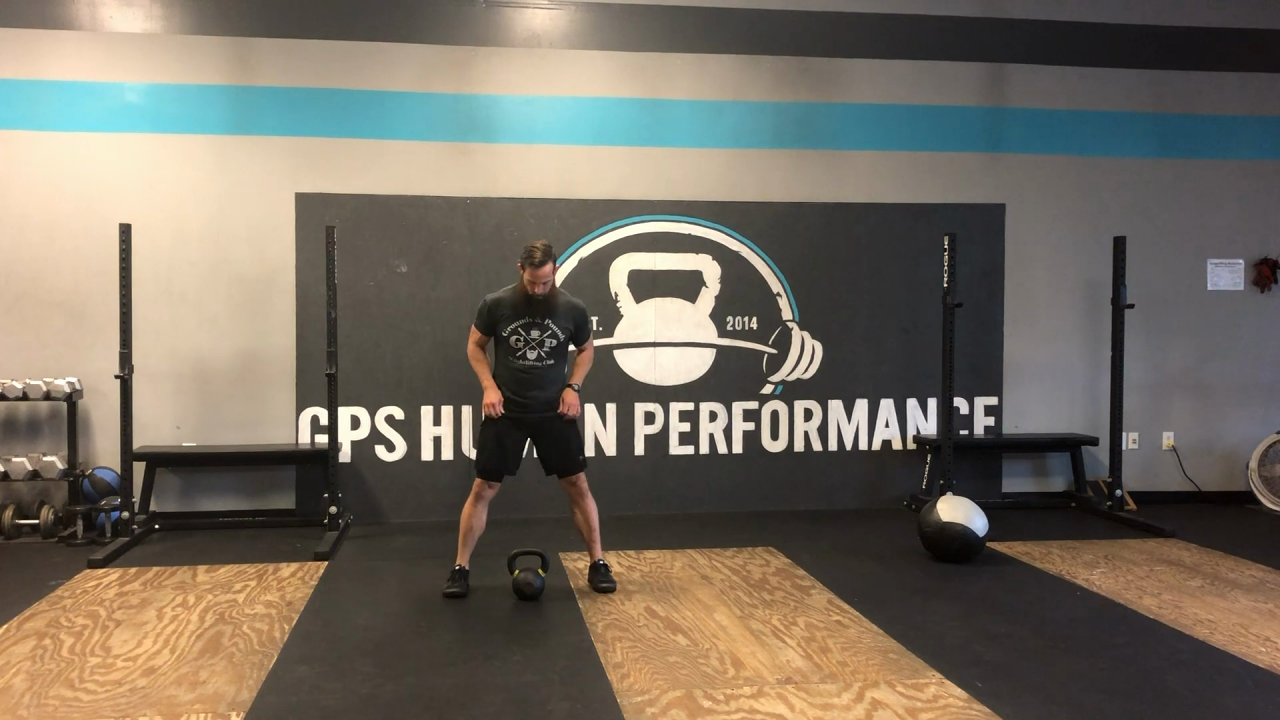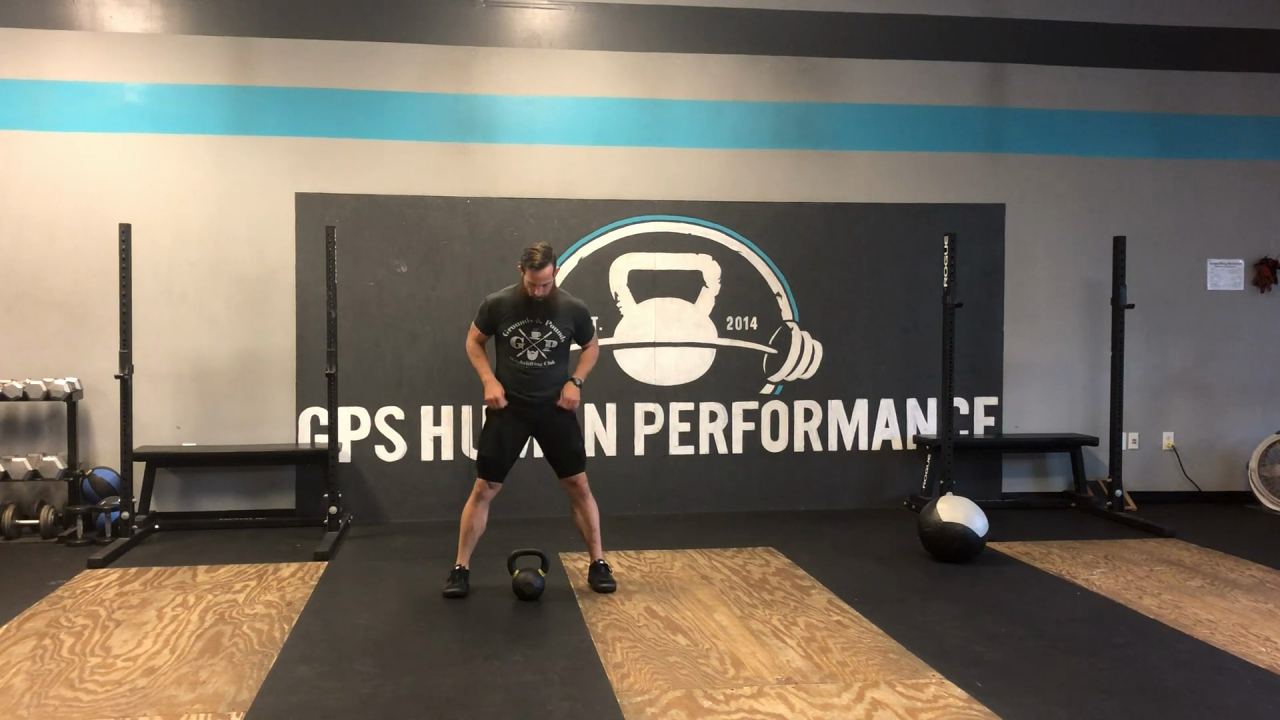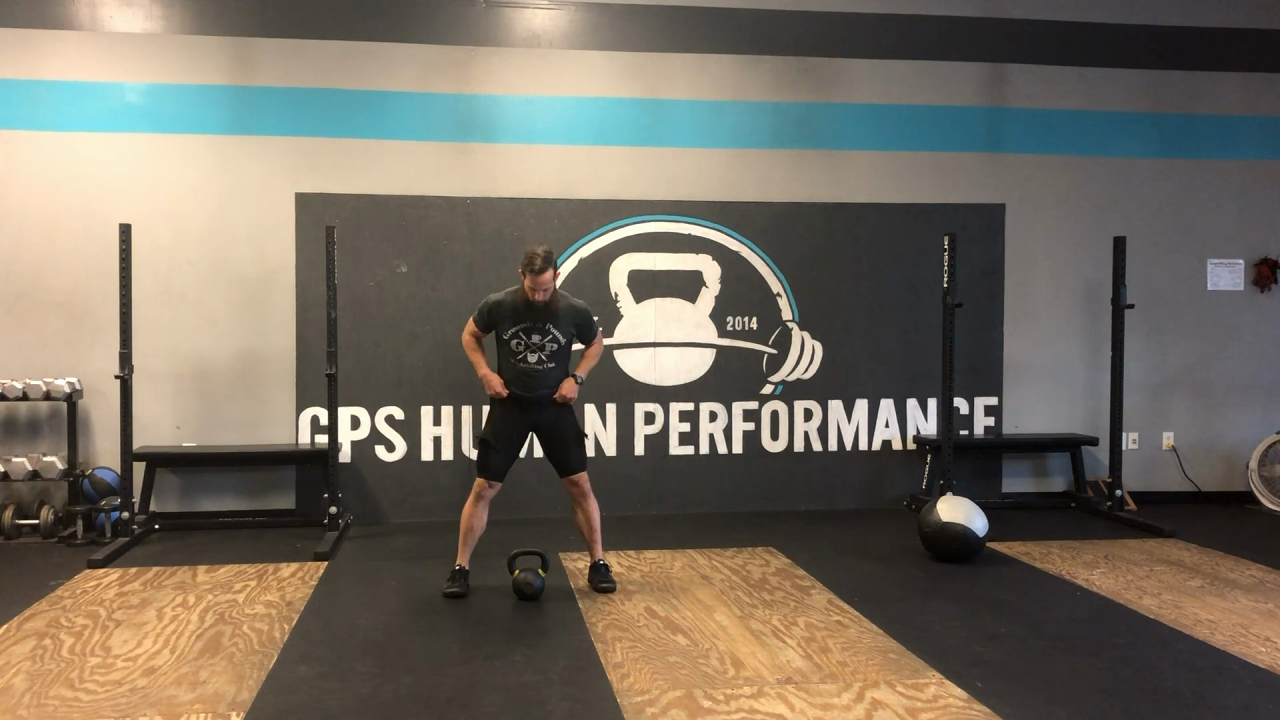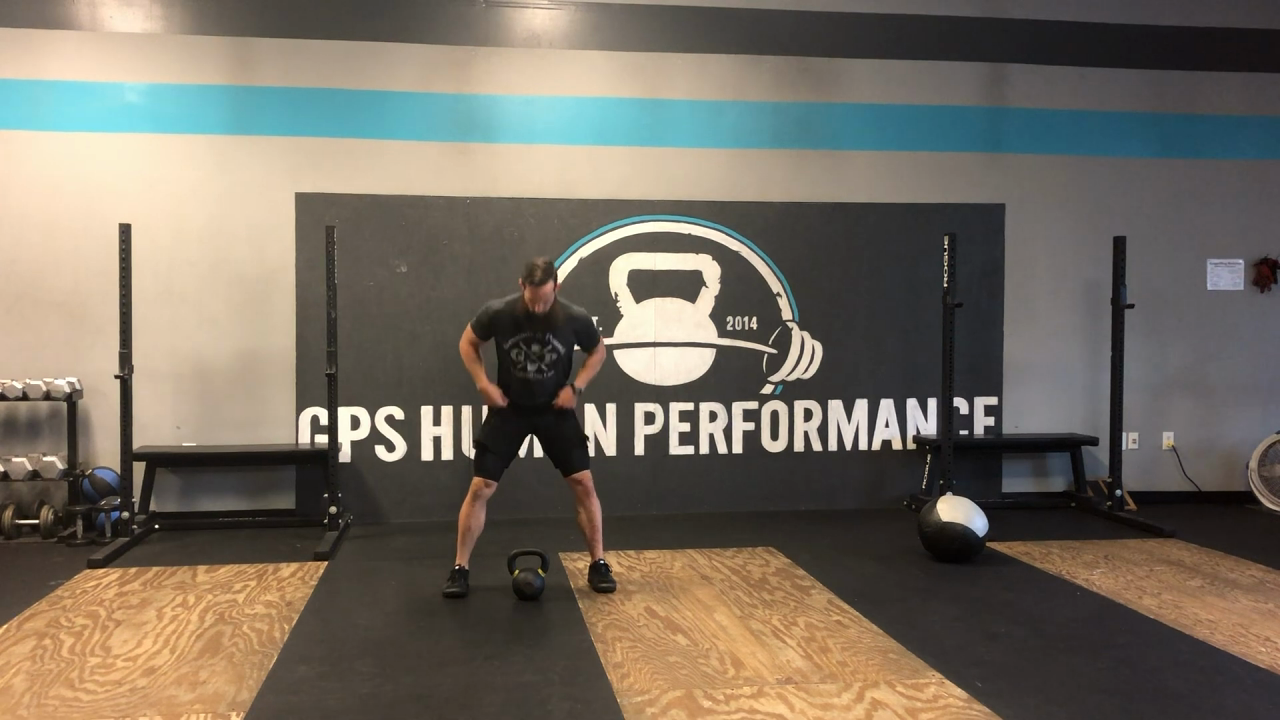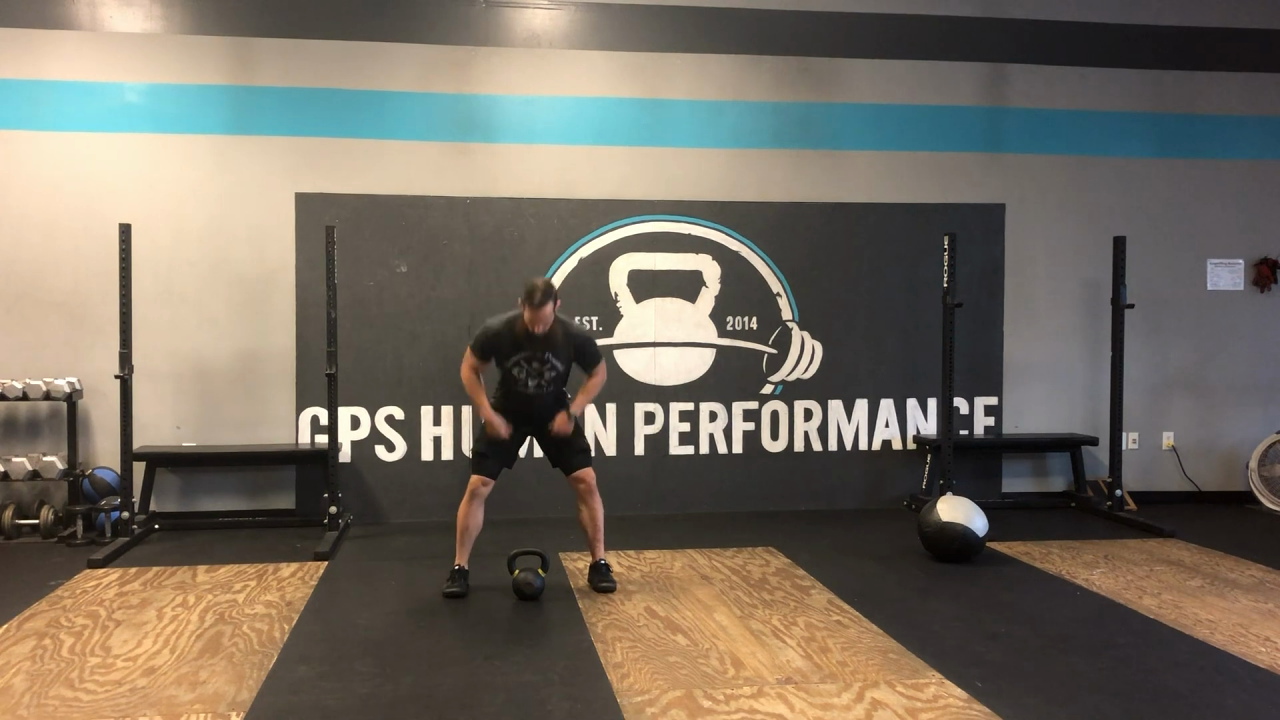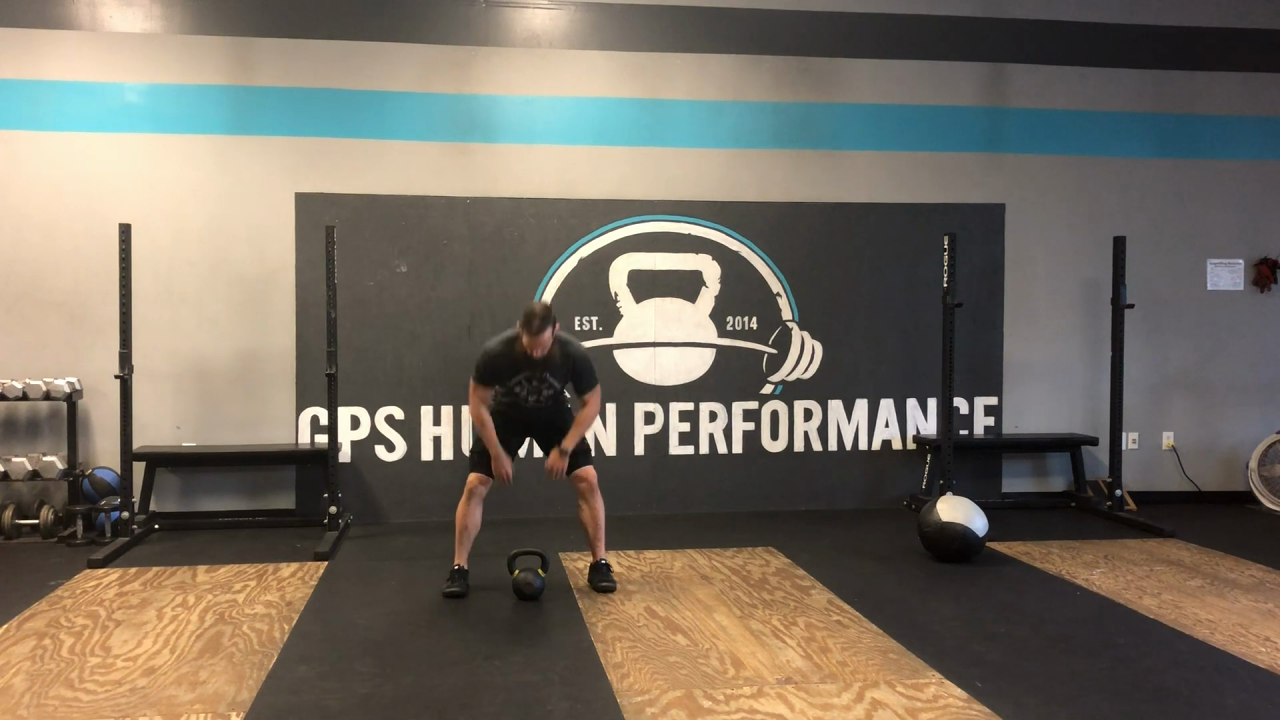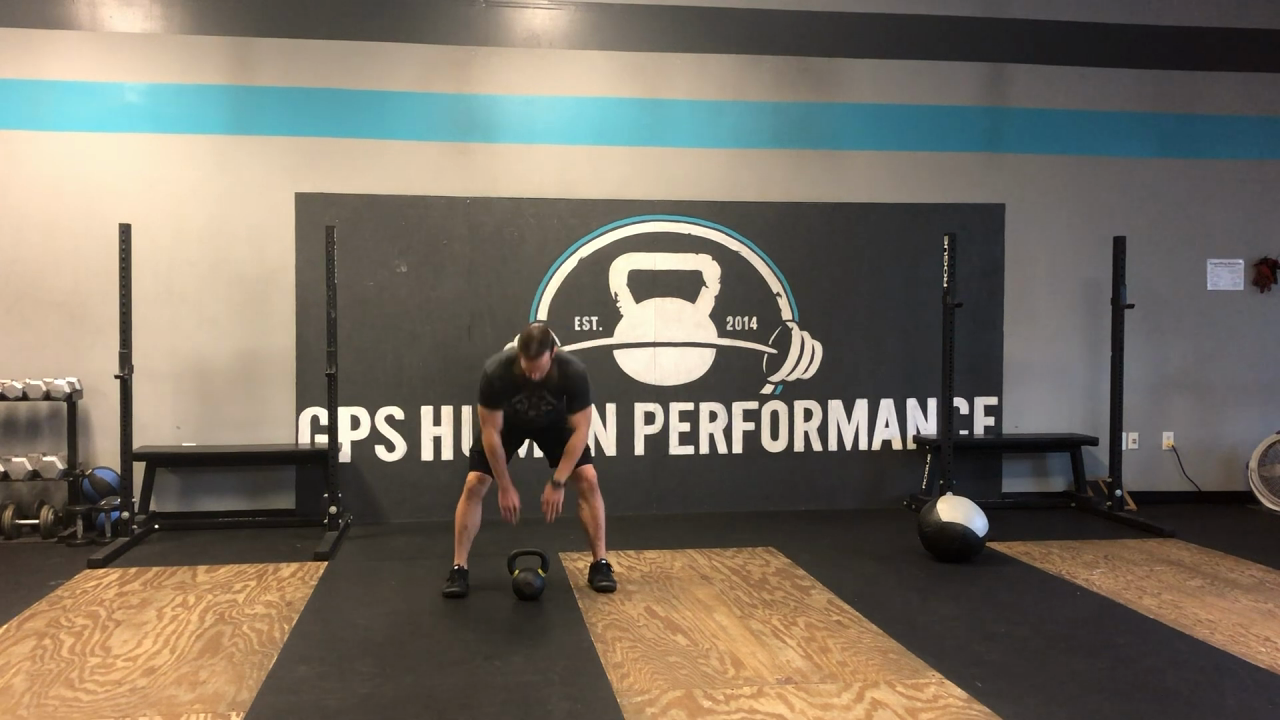
dt=0.1s
person 1, frame 1
left shoulder: (572, 308)
right shoulder: (496, 304)
left elbow: (587, 349)
right elbow: (475, 344)
left wrist: (574, 386)
right wrist: (488, 385)
left hip: (555, 411)
right hip: (506, 411)
left knee: (578, 486)
right knee: (483, 489)
left ankle: (598, 564)
right ankle: (460, 569)
person 1, frame 2
left shoulder: (573, 309)
right shoulder: (497, 304)
left elbow: (591, 346)
right elbow: (474, 341)
left wrist: (576, 381)
right wrist: (489, 380)
left hip: (556, 409)
right hip: (507, 409)
left knee: (578, 486)
right knee: (484, 489)
left ankle: (598, 564)
right ankle: (460, 569)
person 1, frame 3
left shoulder: (575, 310)
right shoulder: (497, 304)
left elbow: (596, 344)
right elbow: (469, 336)
left wrist: (577, 377)
right wrist: (485, 373)
left hip: (555, 407)
right hip: (508, 406)
left knee: (580, 484)
right knee: (484, 489)
left ankle: (598, 564)
right ankle: (460, 569)
person 1, frame 4
left shoulder: (575, 318)
right shoulder: (497, 312)
left elbow: (598, 352)
right elbow: (467, 343)
left wrist: (575, 387)
right wrist: (484, 384)
left hip: (554, 410)
right hip: (508, 409)
left knee: (583, 483)
right knee: (481, 488)
left ankle: (598, 563)
right ankle: (460, 568)
person 1, frame 5
left shoulder: (576, 335)
right shoulder: (495, 331)
left elbow: (599, 374)
right elbow: (468, 369)
left wrist: (572, 413)
right wrist: (488, 415)
left hip: (554, 412)
right hip: (507, 413)
left knee: (586, 480)
right knee: (478, 486)
left ankle: (599, 564)
right ankle: (459, 568)
person 1, frame 6
left shoulder: (574, 354)
right shoulder: (496, 352)
left elbow: (592, 403)
right elbow: (478, 404)
left wrist: (564, 449)
right wrist: (496, 454)
left hip: (553, 416)
right hip: (506, 416)
left knee: (587, 479)
right knee: (475, 485)
left ankle: (599, 564)
right ankle: (459, 569)
person 1, frame 7
left shoulder: (574, 372)
right shoulder: (495, 372)
left elbow: (580, 431)
right elbow: (490, 433)
left wrist: (557, 483)
right wrist: (505, 487)
left hip: (554, 422)
right hip: (506, 422)
left knee: (588, 478)
right knee: (474, 484)
left ankle: (599, 564)
right ankle: (459, 569)
